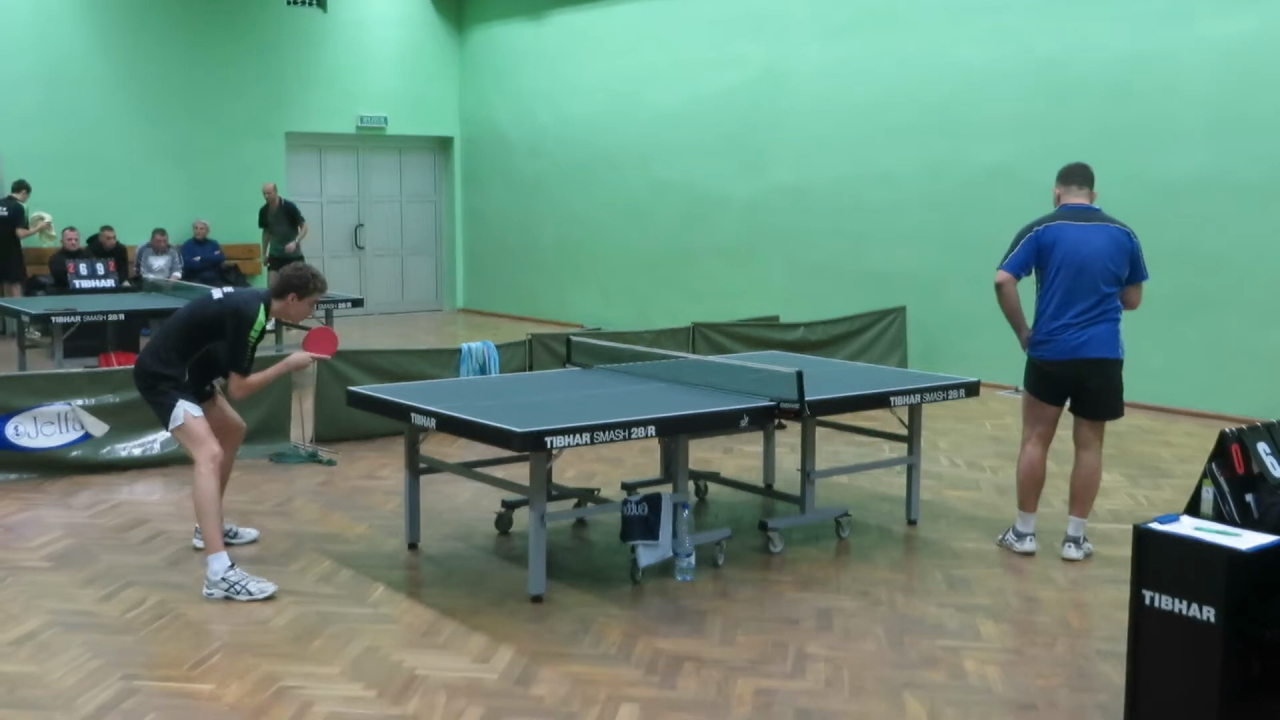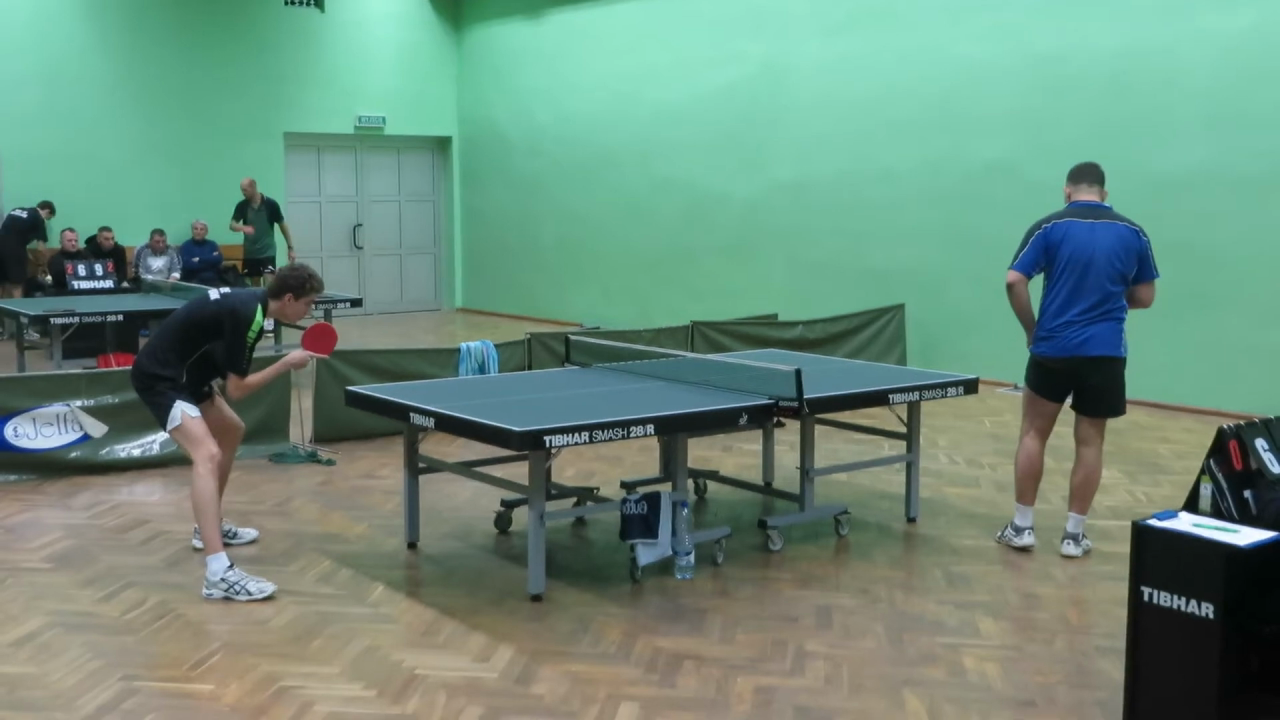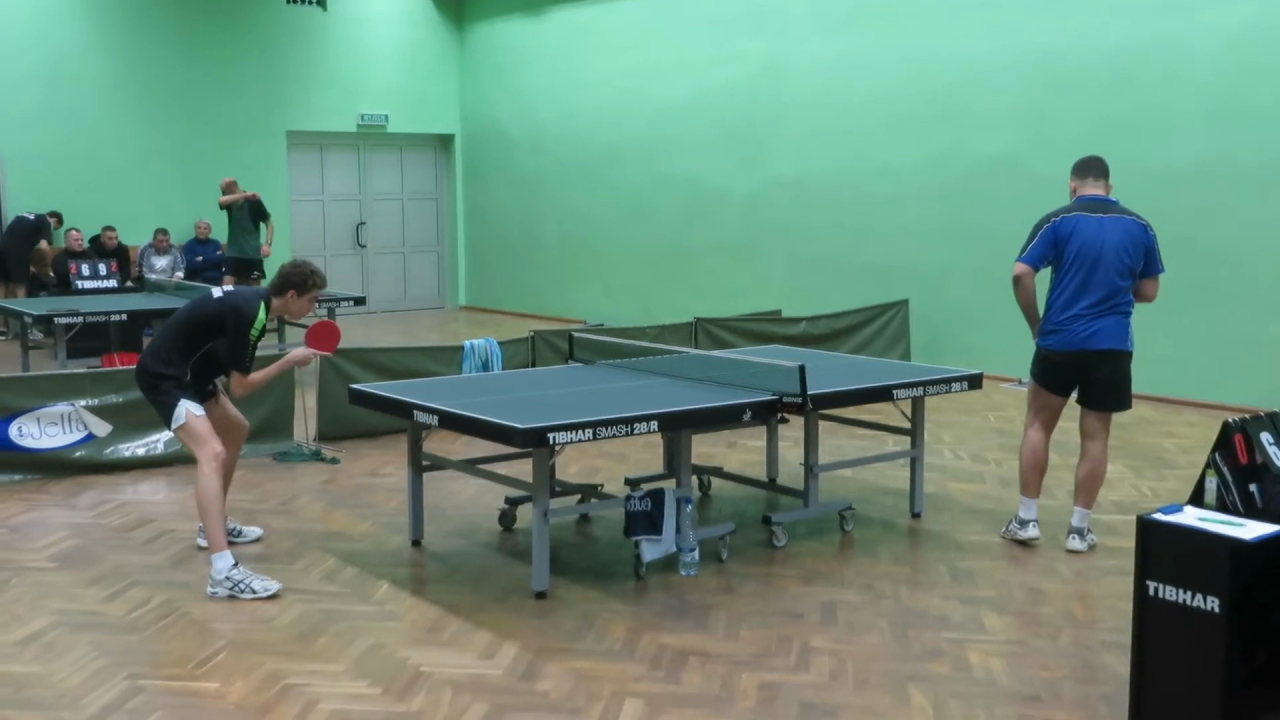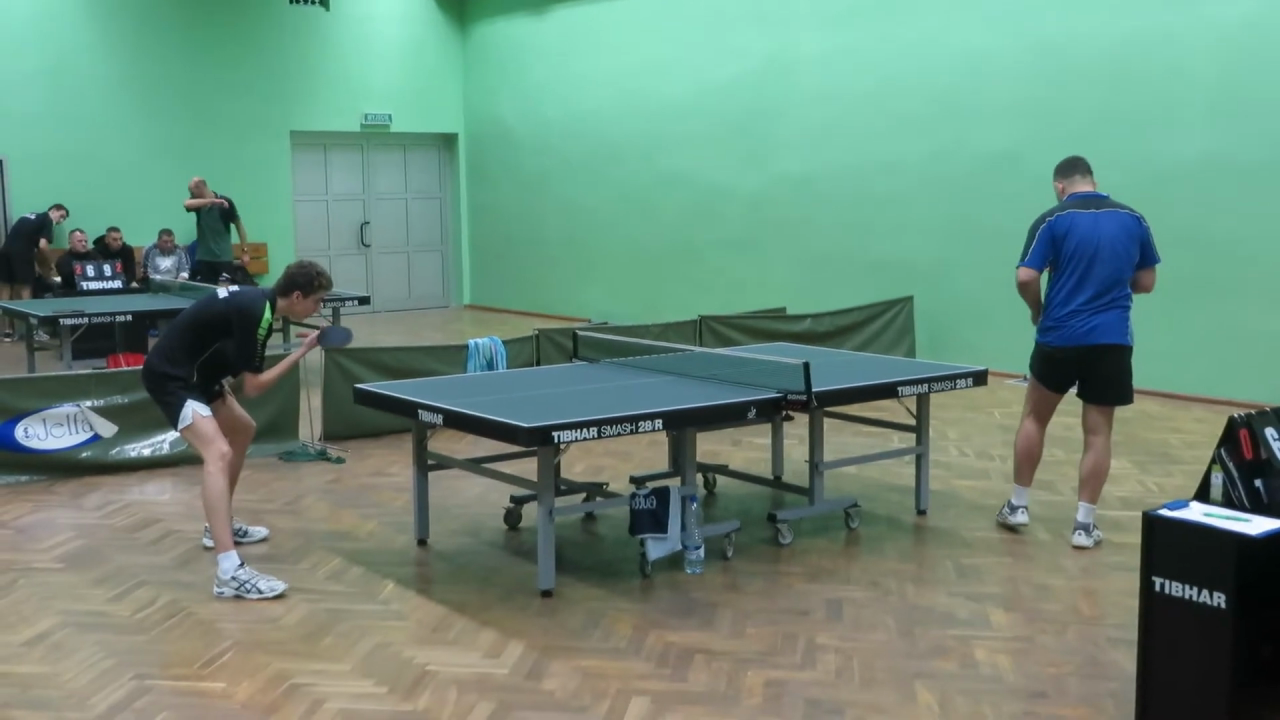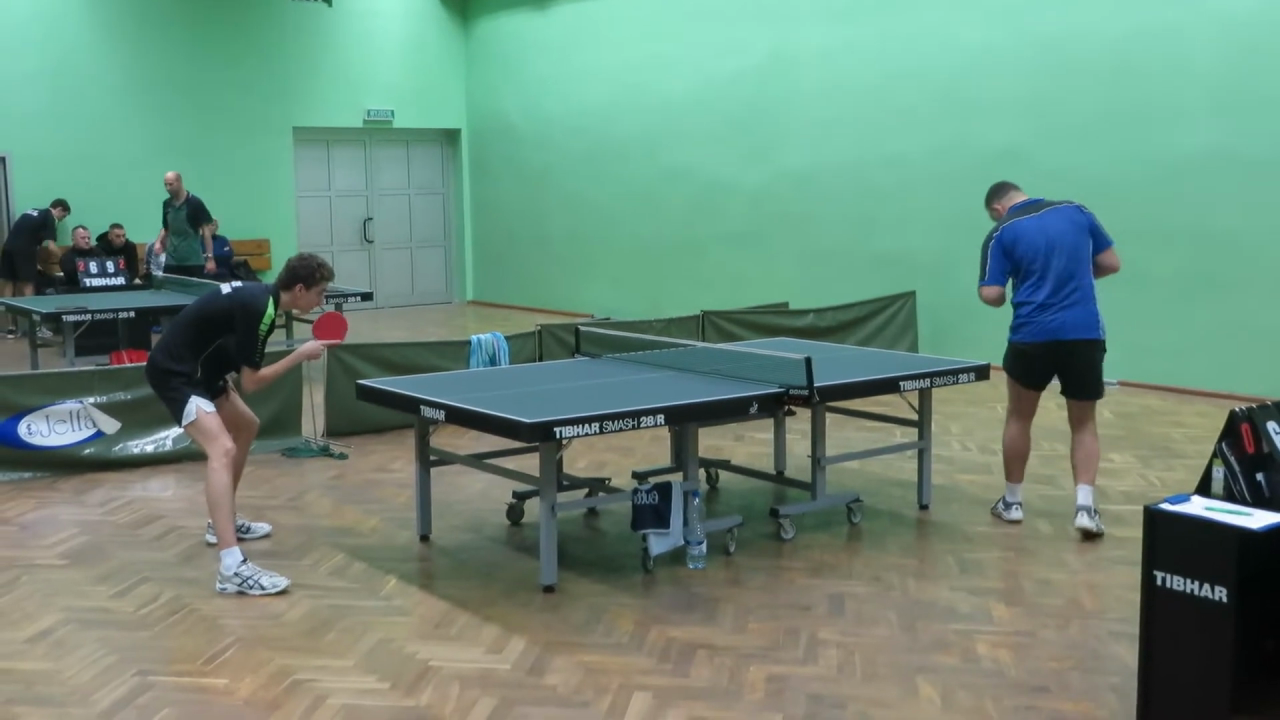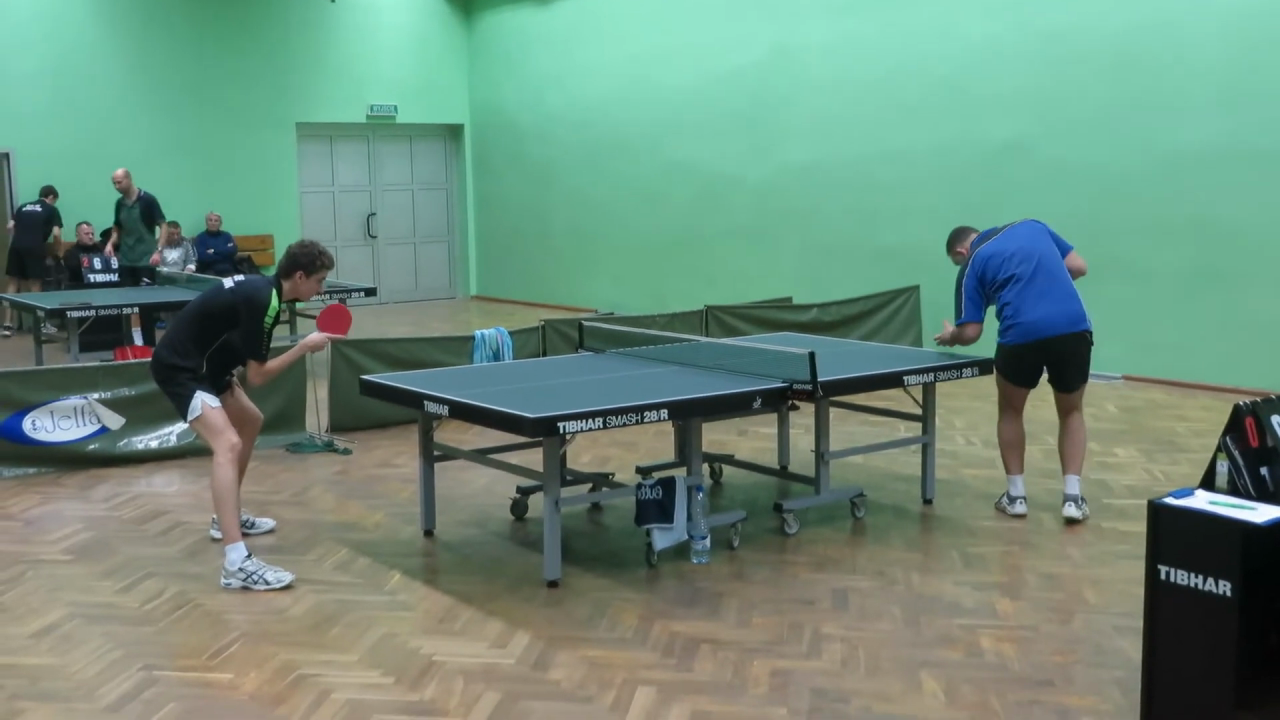
dt=0.5s
person 1, frame 1
left shoulder: (1041, 230)
right shoulder: (1124, 235)
left elbow: (1003, 281)
right elbow: (1132, 299)
left wrist: (1022, 332)
left hip: (1050, 352)
right hip: (1103, 355)
left knee: (1035, 441)
right knee: (1089, 446)
left ankle: (1023, 531)
right ankle: (1075, 538)
person 1, frame 2
left shoulder: (1049, 227)
right shoulder: (1133, 233)
left elbow: (1014, 281)
right elbow: (1144, 297)
left wrist: (1031, 329)
left hip: (1053, 349)
right hip: (1105, 352)
left knee: (1033, 435)
right knee: (1090, 443)
left ankle: (1022, 526)
right ankle: (1074, 534)
person 1, frame 3
left shoulder: (1057, 221)
right shoulder: (1140, 227)
left elbow: (1021, 274)
right elbow: (1148, 291)
left wrist: (1035, 323)
left hip: (1059, 342)
right hip: (1112, 346)
left knee: (1038, 427)
right knee: (1095, 437)
left ankle: (1026, 519)
right ankle: (1079, 528)
person 1, frame 4
left shoulder: (1052, 220)
right shoulder: (1133, 220)
left elbow: (1025, 278)
right elbow: (1146, 282)
left wrist: (1037, 311)
left hip: (1059, 338)
right hip: (1111, 341)
left knee: (1034, 419)
right knee: (1097, 433)
left ankle: (1017, 505)
right ankle: (1084, 523)
person 1, frame 5
left shoulder: (1001, 233)
right shoulder: (1076, 212)
left elbow: (991, 295)
right elbow: (1110, 263)
left wrist: (1016, 290)
left hip: (1031, 336)
right hip: (1084, 333)
left knee: (1018, 418)
right knee: (1084, 423)
left ankle: (1012, 501)
right ankle: (1085, 506)
person 1, frame 6
left shoulder: (972, 265)
right shoulder: (1033, 226)
left elbow: (971, 331)
right elbow: (1078, 267)
left wrist: (952, 336)
left hip: (1022, 334)
right hip: (1074, 328)
left knee: (1010, 411)
right knee: (1071, 411)
left ankle: (1016, 495)
right ankle: (1073, 497)
person 2, frame 1
left shoulder: (252, 302)
right shoulder: (249, 314)
right elbow: (238, 388)
left wrist: (214, 387)
right wrist: (289, 364)
left hip: (183, 371)
right hip: (161, 376)
left knee: (233, 431)
right knee: (209, 455)
left ankle: (211, 527)
right ankle: (219, 573)
person 2, frame 2
left shoulder: (250, 301)
right shoulder: (247, 314)
right elbow: (236, 389)
right wrist: (287, 363)
left hip: (181, 373)
right hip: (159, 377)
left knee: (232, 431)
right knee: (208, 455)
left ankle: (210, 526)
right ankle: (218, 573)
person 2, frame 3
left shoulder: (252, 300)
right shoulder: (249, 313)
right elbow: (239, 387)
left wrist: (217, 384)
right wrist: (290, 361)
left hip: (185, 372)
right hip: (163, 376)
left knee: (236, 431)
right knee: (212, 454)
left ankle: (215, 525)
right ankle: (223, 572)
person 2, frame 4
left shoulder: (259, 300)
right shoulder: (255, 312)
right elbow: (252, 386)
left wrist: (220, 385)
right wrist: (302, 351)
left hip: (192, 372)
right hip: (169, 376)
left knee: (243, 431)
right knee: (219, 454)
left ankle: (220, 526)
right ankle: (229, 572)
person 2, frame 5
left shoulder: (260, 296)
right shoulder: (258, 308)
right elbow: (250, 381)
left wrist: (223, 382)
right wrist: (301, 355)
left hip: (195, 369)
right hip: (173, 373)
left knee: (246, 427)
right knee: (222, 450)
left ankle: (223, 521)
right ankle: (232, 567)
person 2, frame 6
left shoulder: (261, 287)
right shoulder: (261, 301)
right elbow: (257, 375)
left wrist: (227, 376)
right wrist: (306, 346)
left hip: (199, 364)
right hip: (178, 368)
left knee: (250, 423)
right knee: (228, 445)
left ankle: (228, 517)
right ankle: (237, 563)
